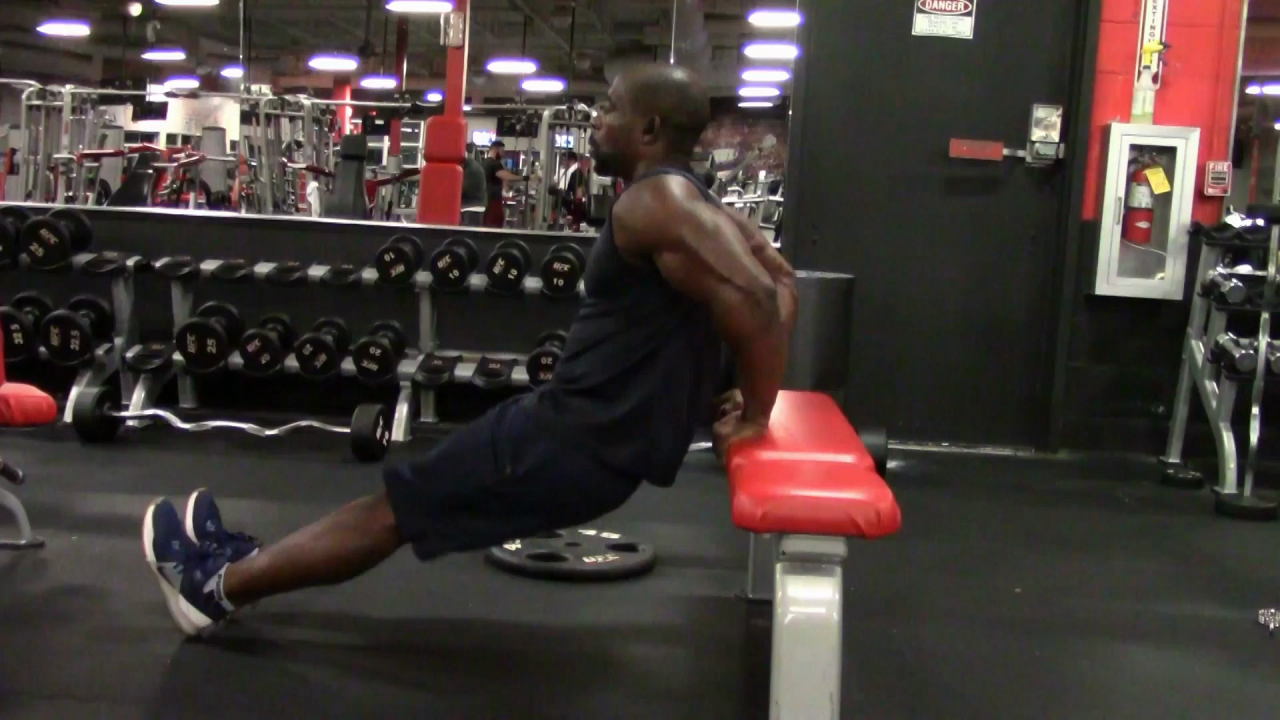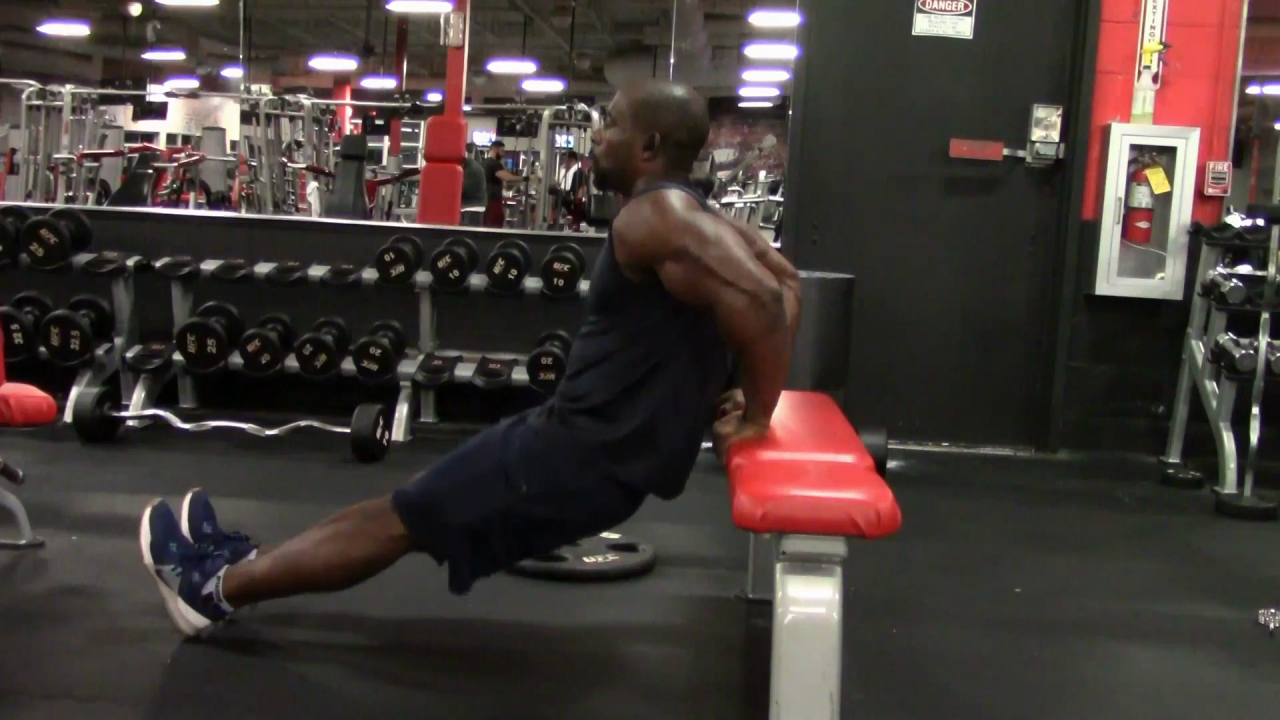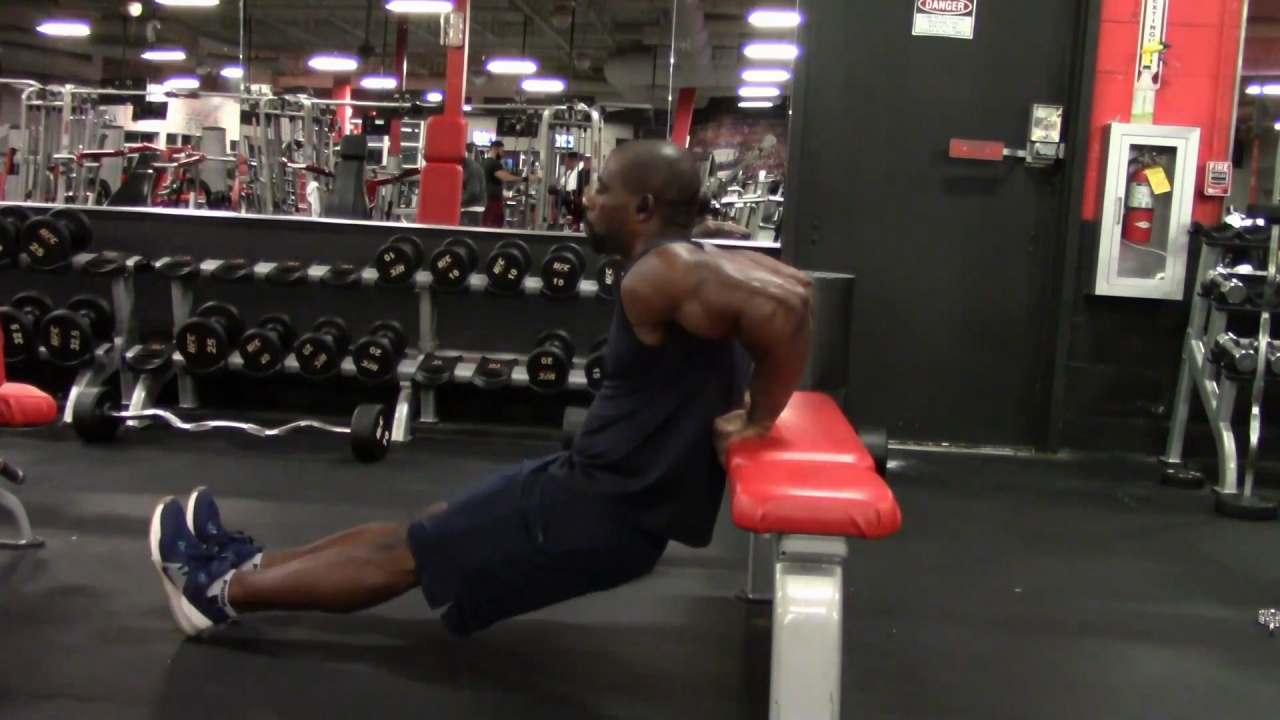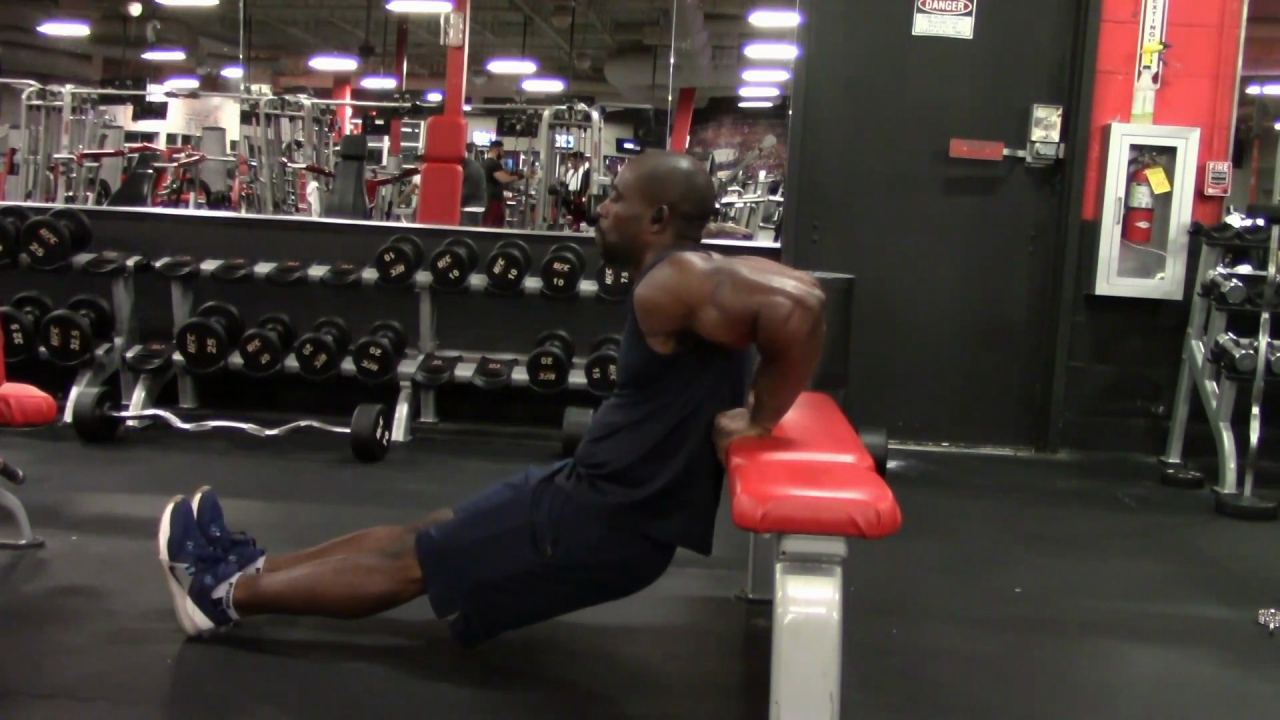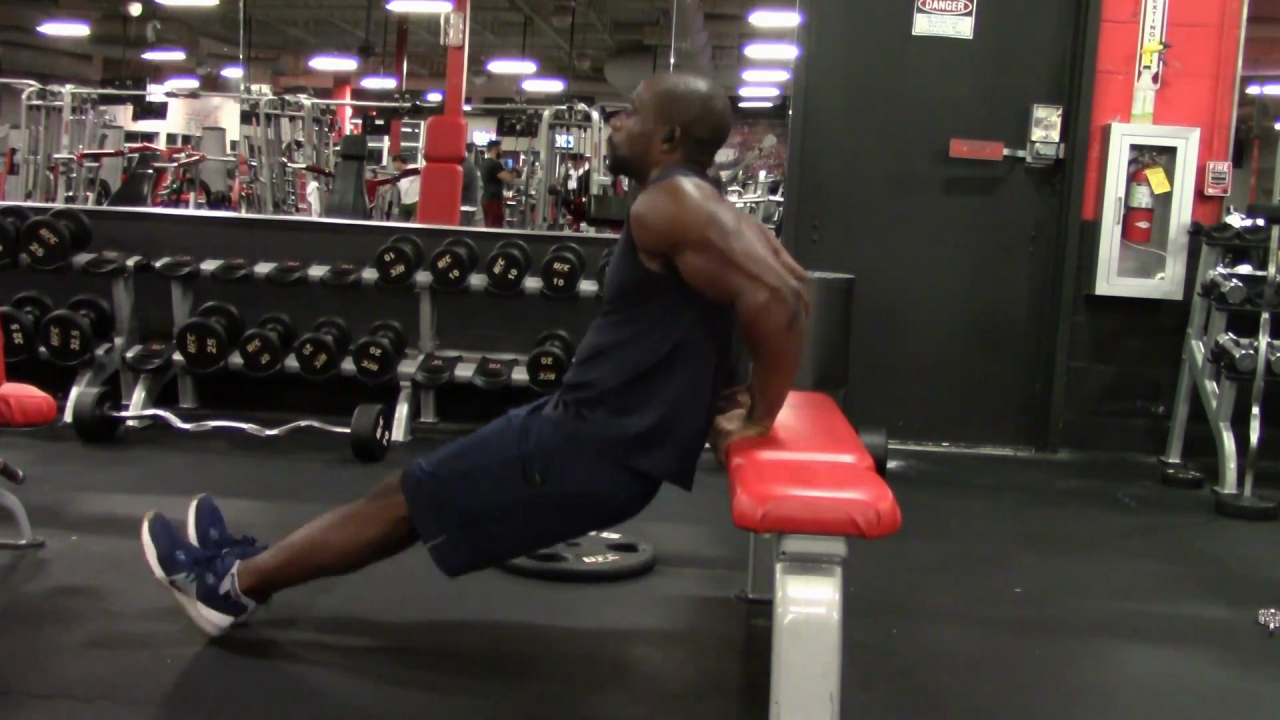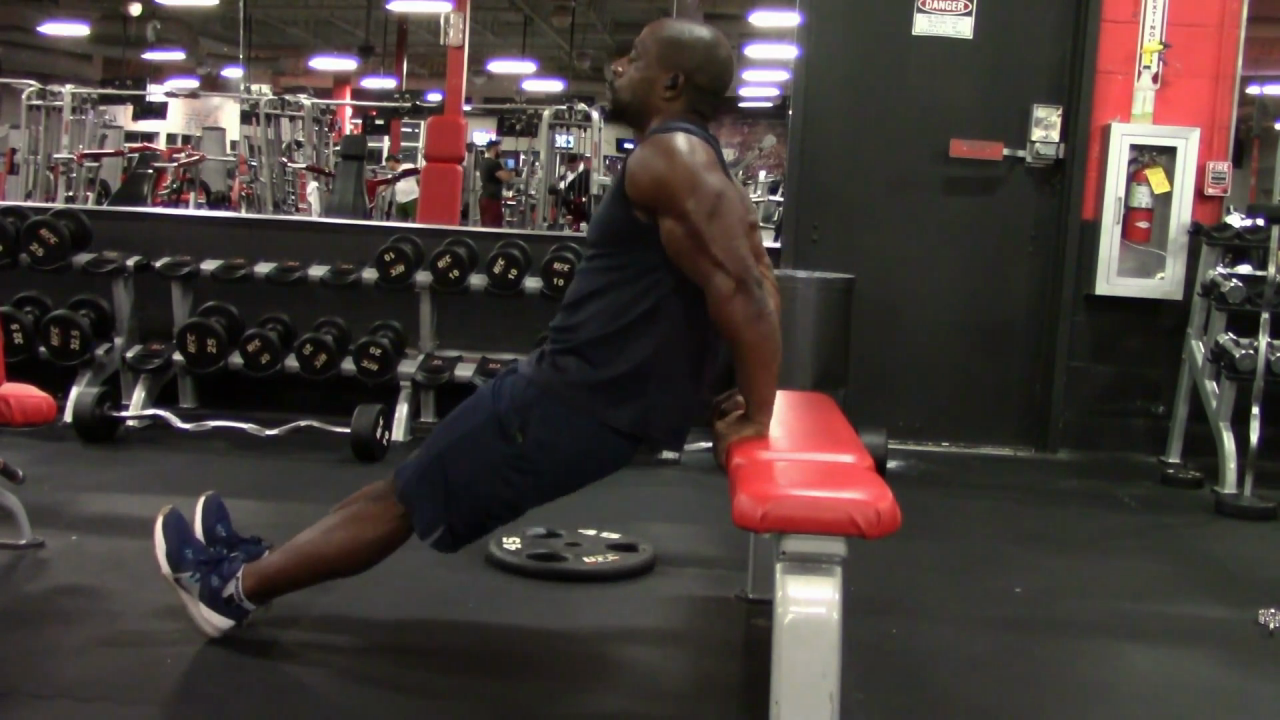
dt=0.5s
person 1, frame 1
left shoulder: (655, 202)
right shoulder: (689, 203)
left elbow: (752, 299)
right elbow: (780, 282)
left wrist: (756, 416)
right wrist: (751, 391)
left hip: (581, 442)
right hip: (593, 425)
left knee: (397, 507)
right knee: (409, 491)
left ankle: (215, 586)
right ankle: (245, 560)
person 1, frame 2
left shoulder: (655, 217)
right shoulder: (691, 215)
left elbow: (759, 302)
right elbow: (785, 284)
left wrist: (758, 417)
right wrist: (751, 394)
left hip: (589, 457)
right hip: (595, 438)
left knee: (401, 521)
right knee: (414, 502)
left ankle: (216, 588)
right ankle: (246, 562)
person 1, frame 3
left shoulder: (659, 274)
right shoulder: (695, 264)
left elbow: (785, 311)
right elbow: (795, 288)
left wrist: (757, 421)
right wrist: (751, 400)
left hip: (607, 510)
right hip: (605, 483)
left knee: (408, 557)
right knee: (428, 527)
left ankle: (220, 591)
right ankle: (249, 564)
person 1, frame 4
left shoulder: (671, 285)
right shoulder: (702, 276)
left elbow: (800, 311)
right elbow: (801, 291)
left wrist: (758, 421)
right wrist: (755, 404)
left hip: (612, 522)
right hip: (602, 488)
left knee: (413, 563)
right knee: (433, 531)
left ankle: (225, 593)
right ankle: (250, 567)
person 1, frame 5
left shoulder: (672, 202)
right shoulder: (698, 205)
left elbow: (778, 301)
right elbow: (792, 284)
left wrist: (761, 419)
right wrist: (747, 398)
left hip: (601, 449)
right hip: (598, 425)
left knee: (407, 500)
right knee: (421, 488)
left ankle: (227, 584)
right ankle: (253, 563)
person 1, frame 6
left shoulder: (669, 157)
right shoulder: (693, 163)
left elbow: (739, 291)
right elbow: (755, 279)
left wrist: (757, 419)
right wrist: (748, 397)
left hip: (580, 400)
right hip: (595, 387)
left knee: (407, 498)
right knee: (414, 483)
left ankle: (236, 588)
right ankle: (259, 564)
